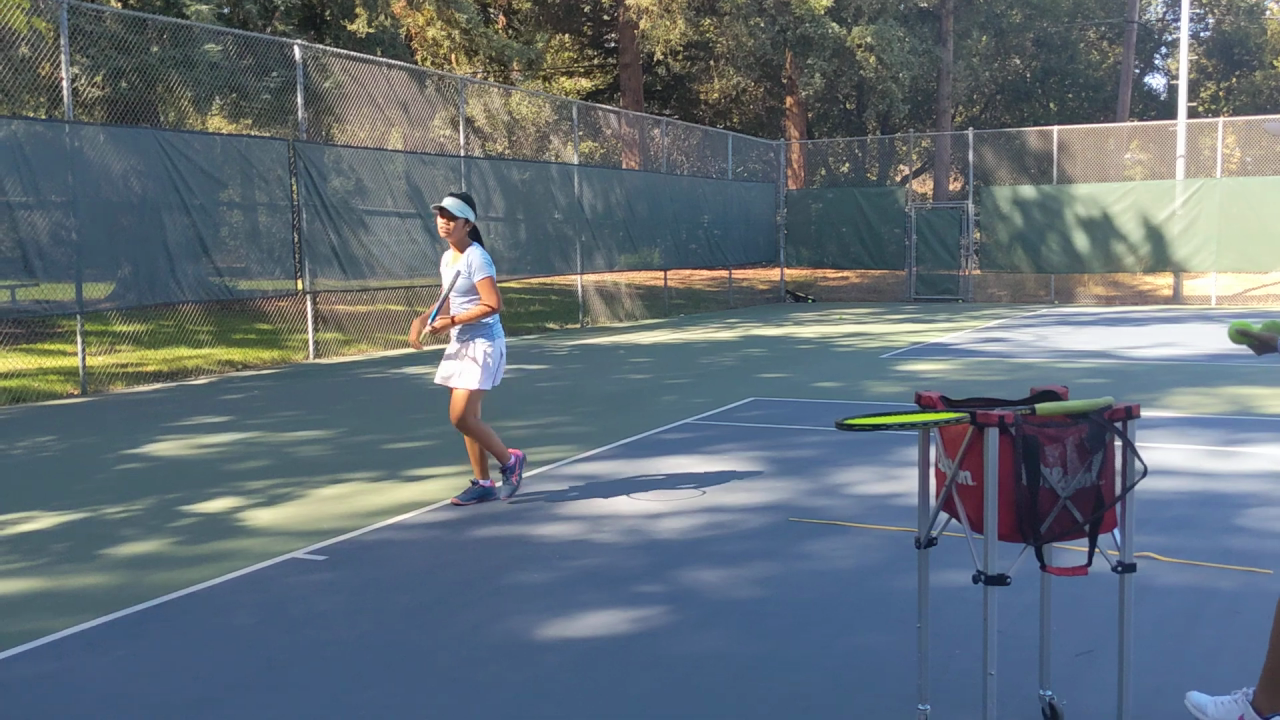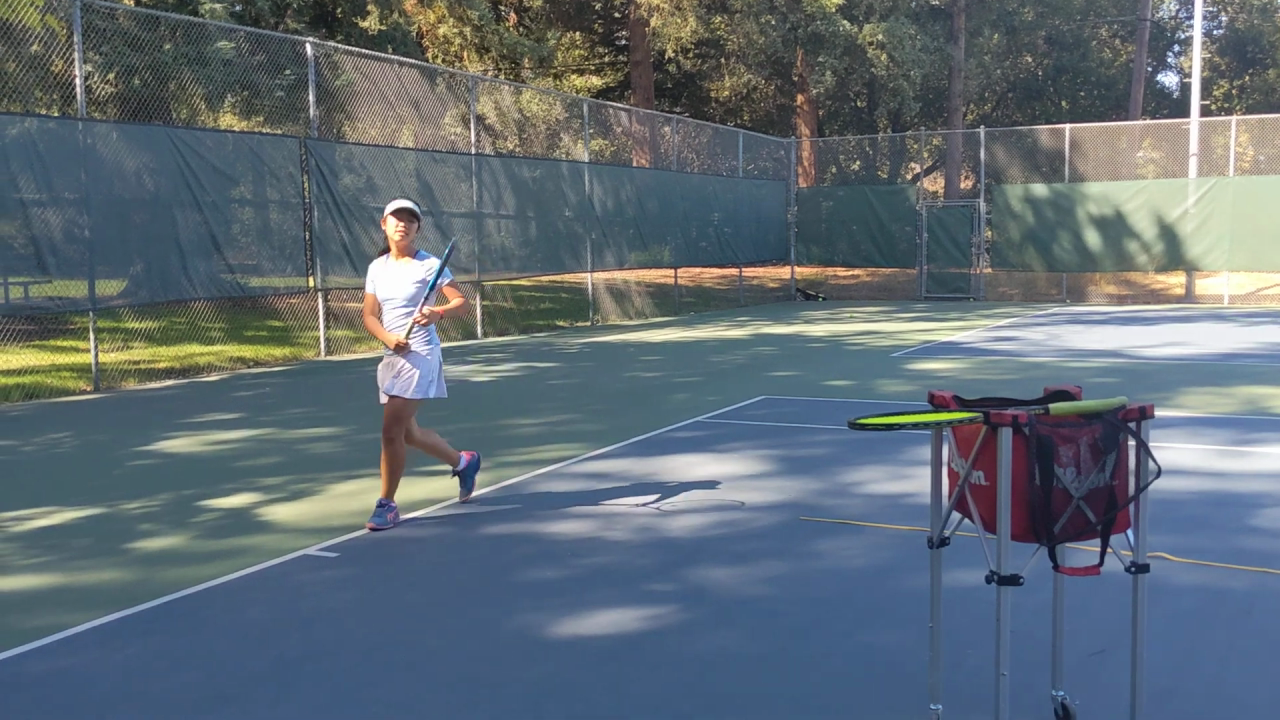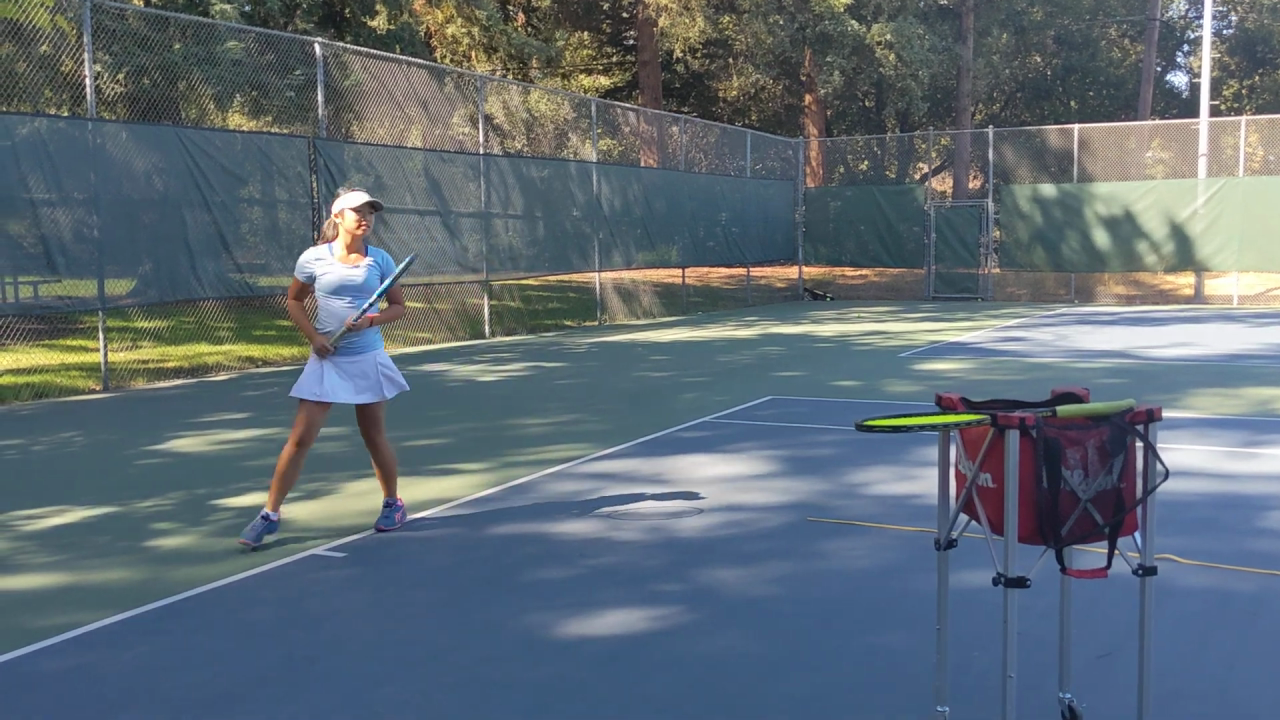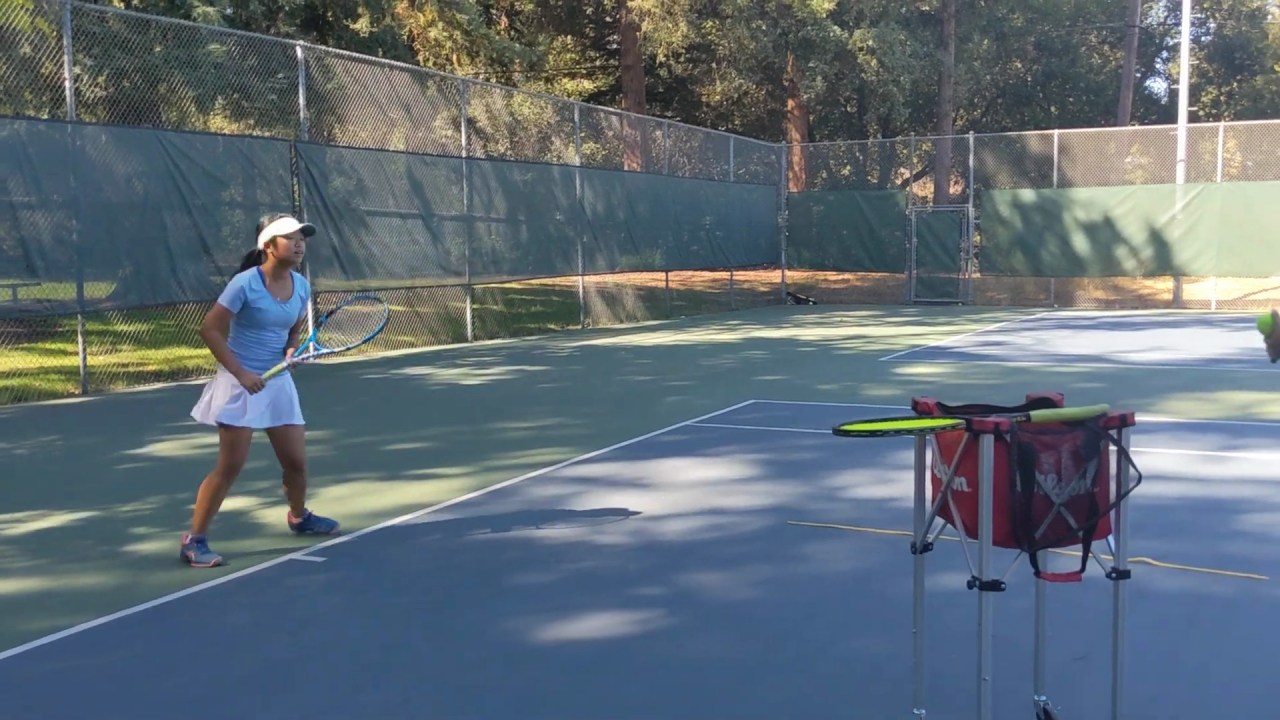
dt=0.3s
person 1, frame 1
left shoulder: (477, 257)
right shoulder: (448, 257)
left elbow: (493, 305)
left wrist: (451, 322)
right wrist: (422, 322)
left hip: (483, 344)
right hip: (460, 346)
left knee: (462, 418)
right knee: (463, 418)
left ankle: (510, 460)
right ankle: (484, 482)
person 1, frame 2
left shoulder: (428, 263)
right shoulder: (377, 268)
left elbow: (461, 303)
right elbow: (370, 316)
left wrist: (435, 314)
right wrist: (387, 337)
left hip: (423, 357)
right hip: (393, 357)
left knee: (396, 434)
right knee: (402, 435)
left ankle: (387, 503)
right ankle: (463, 460)
person 1, frame 3
left shoulder: (381, 260)
right shoulder: (314, 257)
left elbow: (398, 306)
right elbow: (293, 300)
left wrist: (371, 320)
right wrist: (311, 335)
left hip: (368, 358)
right hip: (325, 359)
left knee: (375, 438)
right knee: (300, 438)
left ankle: (393, 504)
right ankle: (269, 515)
person 1, frame 4
left shoulder: (300, 286)
right shoulder: (244, 285)
right elbow: (209, 330)
left wrist: (295, 348)
right wrist: (239, 373)
left hip: (277, 381)
right hip: (240, 383)
left knee: (296, 460)
right knee: (231, 463)
left ankle: (299, 515)
right ankle: (194, 539)
